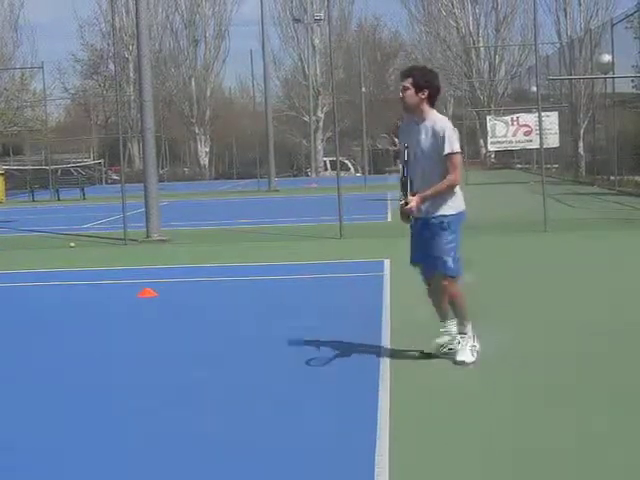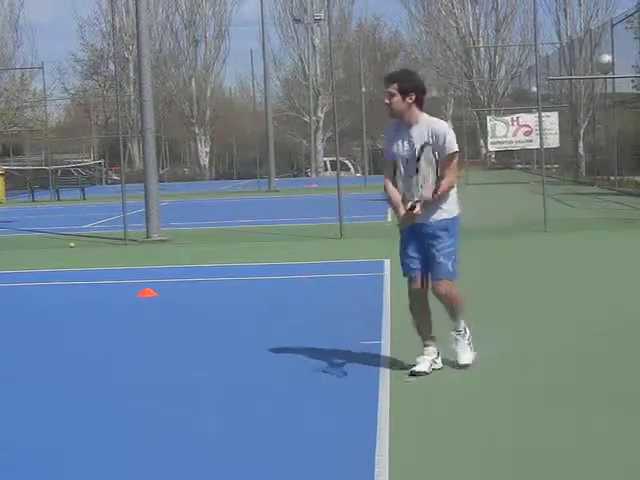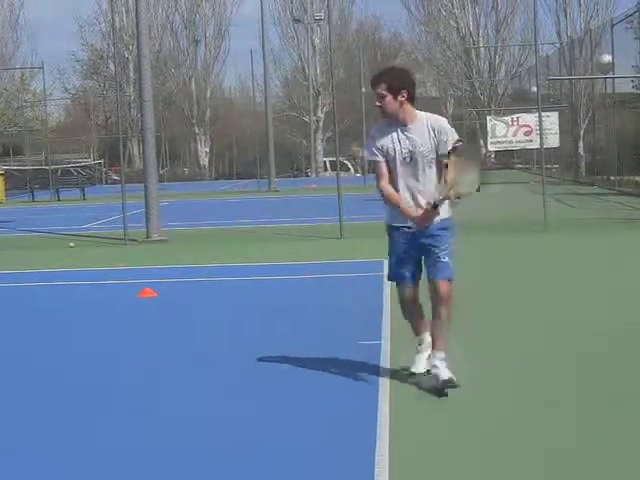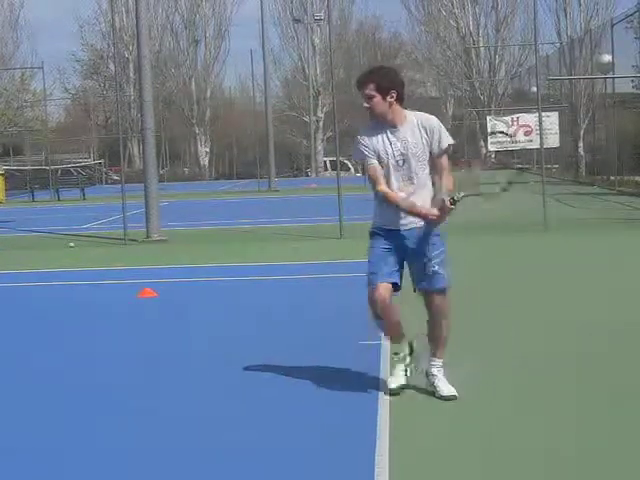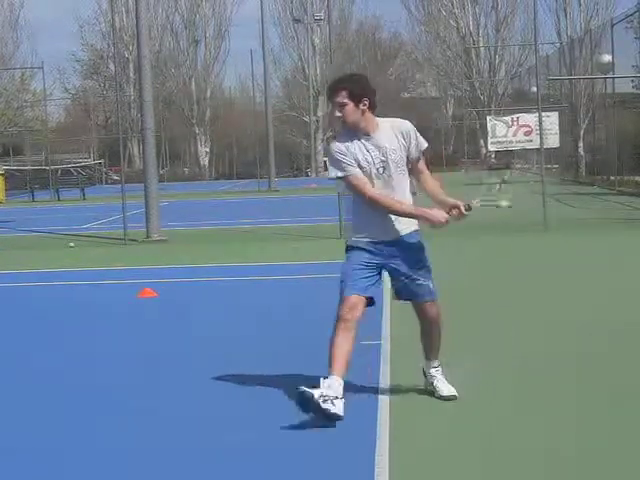
dt=0.2s
person 1, frame 1
left shoulder: (442, 127)
right shoulder: (407, 125)
left elbow: (454, 177)
left wrist: (420, 198)
right wrist: (408, 201)
left hip: (445, 214)
right hip: (422, 215)
left knee: (446, 281)
right knee: (429, 276)
left ankle: (467, 335)
right ankle: (449, 327)
person 1, frame 2
left shoulder: (439, 130)
right shoulder: (391, 132)
left elbow: (450, 179)
right elbow: (389, 179)
left wrist: (422, 205)
right wrist: (400, 209)
left hip: (441, 220)
right hip: (411, 223)
left knee: (442, 287)
right knee: (415, 288)
left ankle: (461, 330)
right ankle: (430, 352)
person 1, frame 3
left shoulder: (437, 125)
right shoulder: (378, 134)
right elbow: (383, 184)
left wrist: (434, 205)
right wrist: (409, 213)
left hip: (437, 223)
right hip: (400, 226)
left knee: (442, 289)
right knee: (406, 294)
left ankle: (438, 360)
right ankle: (424, 344)
person 1, frame 4
left shoulder: (428, 125)
right shoulder: (366, 138)
left elbow: (444, 172)
right elbow: (381, 189)
left wrist: (442, 201)
right wrist: (418, 211)
left hip: (427, 230)
right hip: (386, 231)
left knee: (437, 301)
right knee: (379, 299)
left ankle: (434, 368)
right ankle: (403, 353)
person 1, frame 5
left shoulder: (402, 130)
right shoulder: (339, 148)
left elbow: (421, 173)
right elbow: (371, 196)
left wrist: (444, 200)
right wrist: (424, 214)
left hip: (405, 239)
right hip: (364, 244)
left knee: (429, 311)
right knee: (348, 312)
left ankle: (433, 371)
right ankle: (331, 393)
